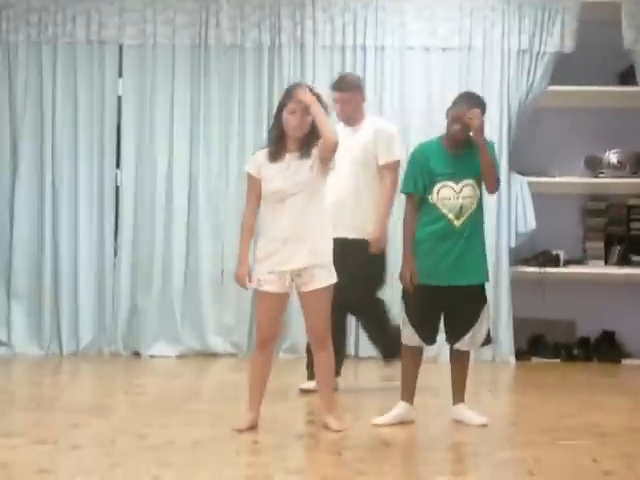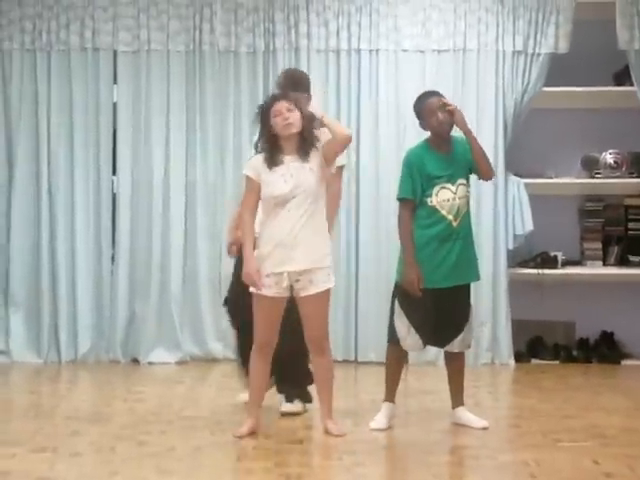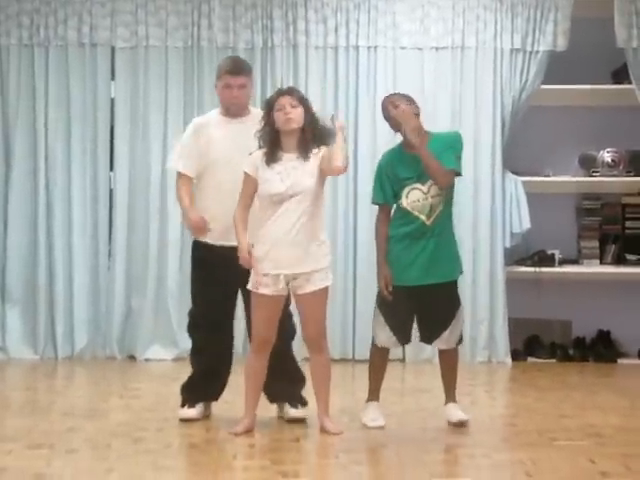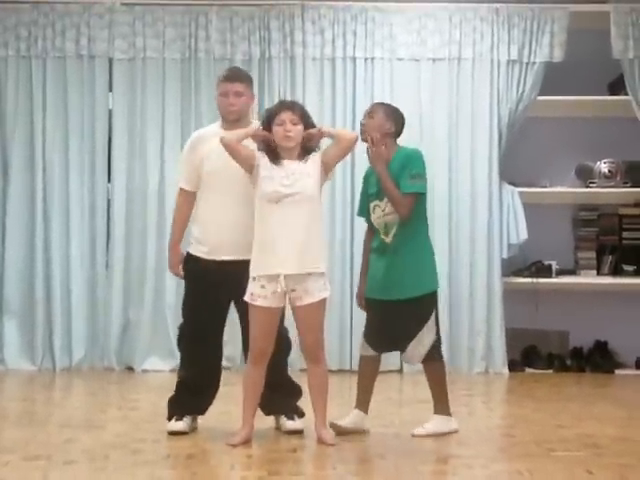
dt=0.7s
person 1, frame 1
left shoulder: (382, 131)
right shoulder: (333, 134)
left elbow: (390, 180)
left wrist: (380, 226)
left hip: (364, 237)
right hip: (330, 235)
left knee: (362, 302)
right knee: (327, 307)
left ankle: (396, 351)
person 1, frame 2
left shoulder: (321, 134)
left elbow: (332, 186)
left wrist: (324, 232)
right wrist: (236, 227)
right hip: (258, 235)
left knee: (293, 319)
right knee: (240, 303)
left ankle: (293, 390)
person 1, frame 3
right shoulder: (201, 128)
right elbow: (185, 179)
right wrist: (190, 211)
right hip: (212, 244)
left knee: (274, 322)
right knee: (208, 323)
left ankle: (287, 396)
right ankle: (199, 396)
person 1, frame 4
right shoulder: (199, 141)
right elbow: (186, 195)
right wrist: (174, 243)
left hip: (255, 258)
right hip: (204, 258)
right knee: (198, 336)
left ankle: (283, 407)
right ankle: (186, 409)
person 2, frame 1
left shoulder: (318, 155)
right shoulder: (262, 160)
left elbow: (332, 140)
right elbow: (251, 212)
left wrist: (313, 101)
right wrist: (242, 257)
left hip: (314, 257)
right hip: (272, 259)
left knee: (321, 338)
right knee: (264, 338)
left ankle: (328, 411)
right ankle: (253, 412)
person 2, frame 2
left shoulder: (318, 157)
right shoulder: (259, 164)
left elbow: (345, 136)
right elbow: (248, 215)
left wrist: (319, 117)
right wrist: (248, 258)
left hip: (312, 262)
right hip: (271, 262)
left knee: (318, 342)
right knee: (263, 344)
left ankle: (327, 416)
right ankle: (253, 417)
person 2, frame 3
left shoulder: (318, 157)
right shoulder: (259, 160)
left elbow: (339, 167)
right elbow: (242, 208)
left wrist: (338, 132)
right wrist: (242, 240)
left hip: (310, 261)
right hip: (268, 261)
left knee: (316, 340)
right knee: (260, 342)
left ankle: (324, 415)
right ankle: (249, 415)
person 2, frame 4
left shoulder: (317, 165)
right shoulder: (259, 165)
left elbow: (350, 137)
right elbow: (227, 139)
left wrist: (322, 132)
right wrist: (257, 133)
left hip: (309, 270)
right hip: (266, 270)
left knee: (314, 351)
right knee: (258, 353)
left ankle: (321, 425)
right ankle: (246, 426)
person 3, frame 1
left shoulder: (483, 149)
right shoulder: (424, 153)
left elbow: (492, 186)
right elbow: (411, 207)
left wrist: (478, 137)
right wrist: (407, 257)
left hip: (467, 264)
right hip: (427, 263)
left knee: (464, 337)
right knee: (414, 335)
left ankle: (459, 404)
right ankle: (406, 404)
person 3, frame 2
left shoulder: (464, 148)
right shoulder: (416, 157)
left elbow: (488, 173)
right elbow: (405, 212)
left wrist: (465, 128)
right wrist: (409, 263)
left hip: (458, 264)
right hip: (422, 265)
left knee: (456, 338)
right knee: (400, 337)
left ankle: (458, 407)
right ankle: (388, 405)
person 3, frame 3
left shoulder: (449, 141)
right shoulder: (389, 160)
left elbow: (444, 181)
right elbow: (383, 215)
left wrist: (417, 141)
right wrist: (382, 263)
left hip: (440, 260)
right hip: (400, 263)
left knee: (447, 335)
right knee: (382, 336)
left ankle: (451, 403)
right ankle: (372, 402)
person 3, frame 4
left shoulder: (411, 158)
right shoulder: (370, 173)
left elbow: (405, 210)
right elbow: (372, 229)
left wrist: (382, 168)
right wrist: (363, 277)
left hip: (414, 276)
right hip: (380, 277)
left knee: (427, 348)
right knee: (370, 344)
left ankle: (444, 415)
right ankle: (360, 413)
